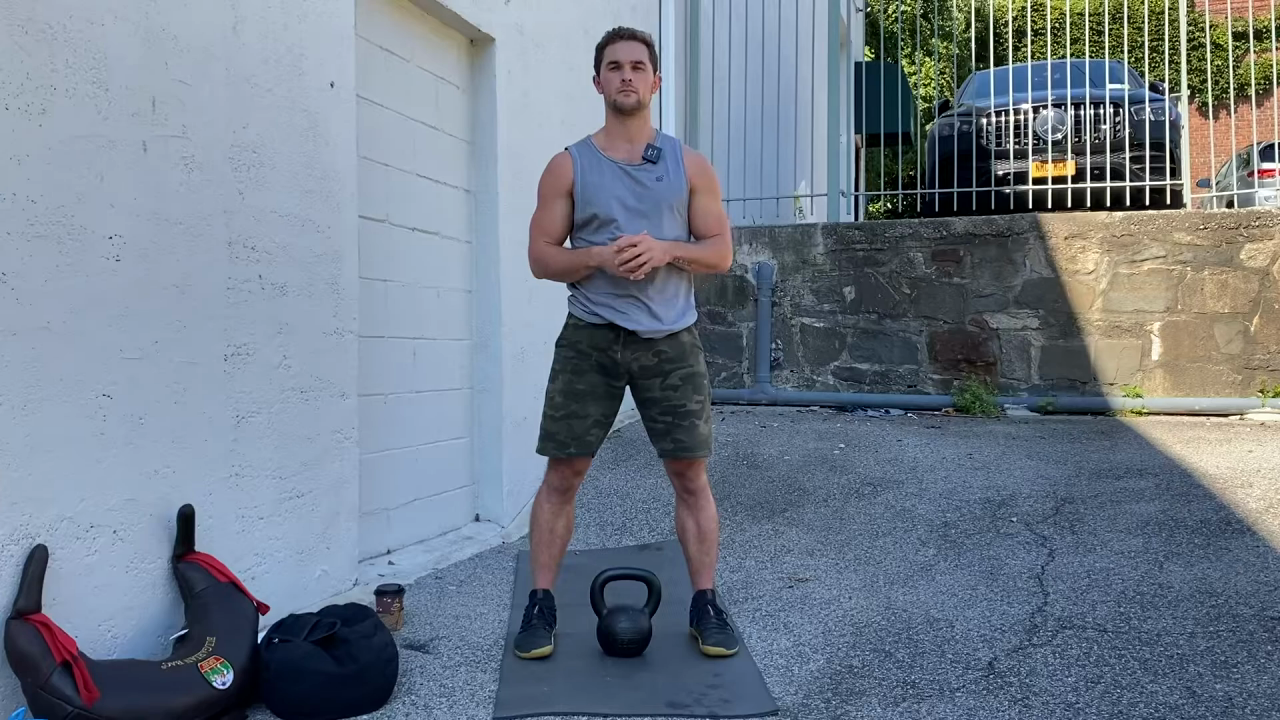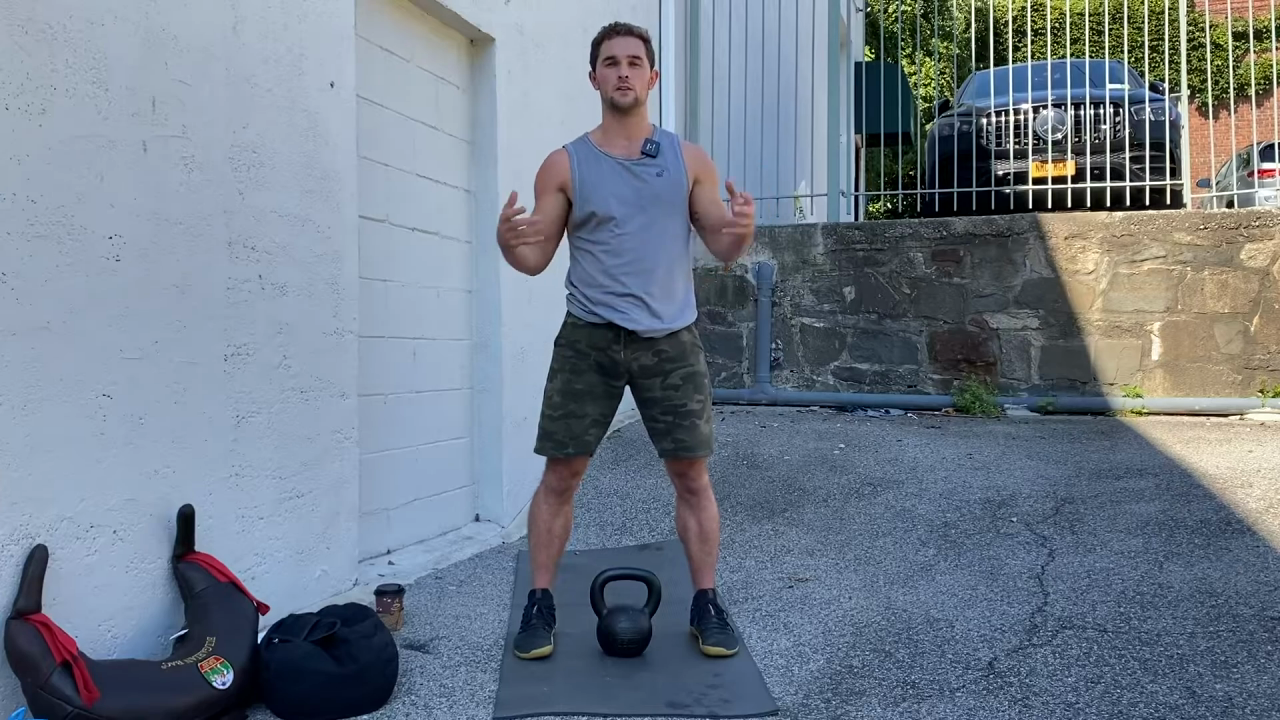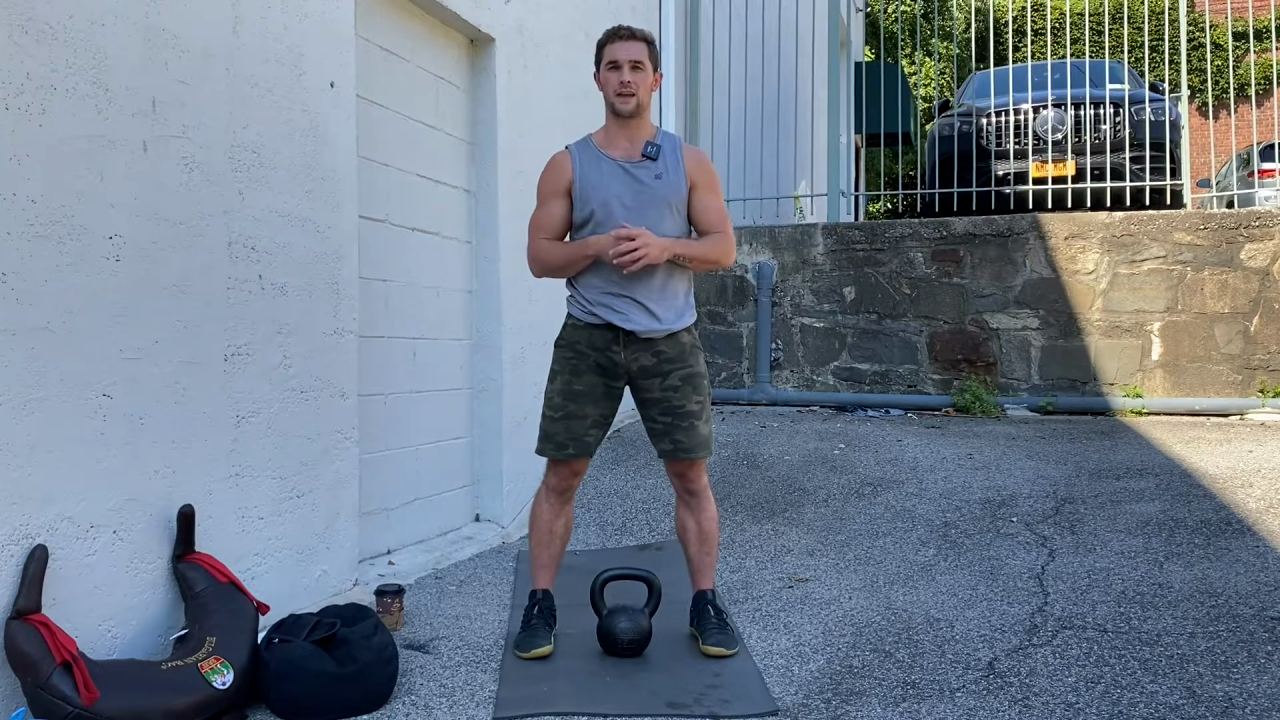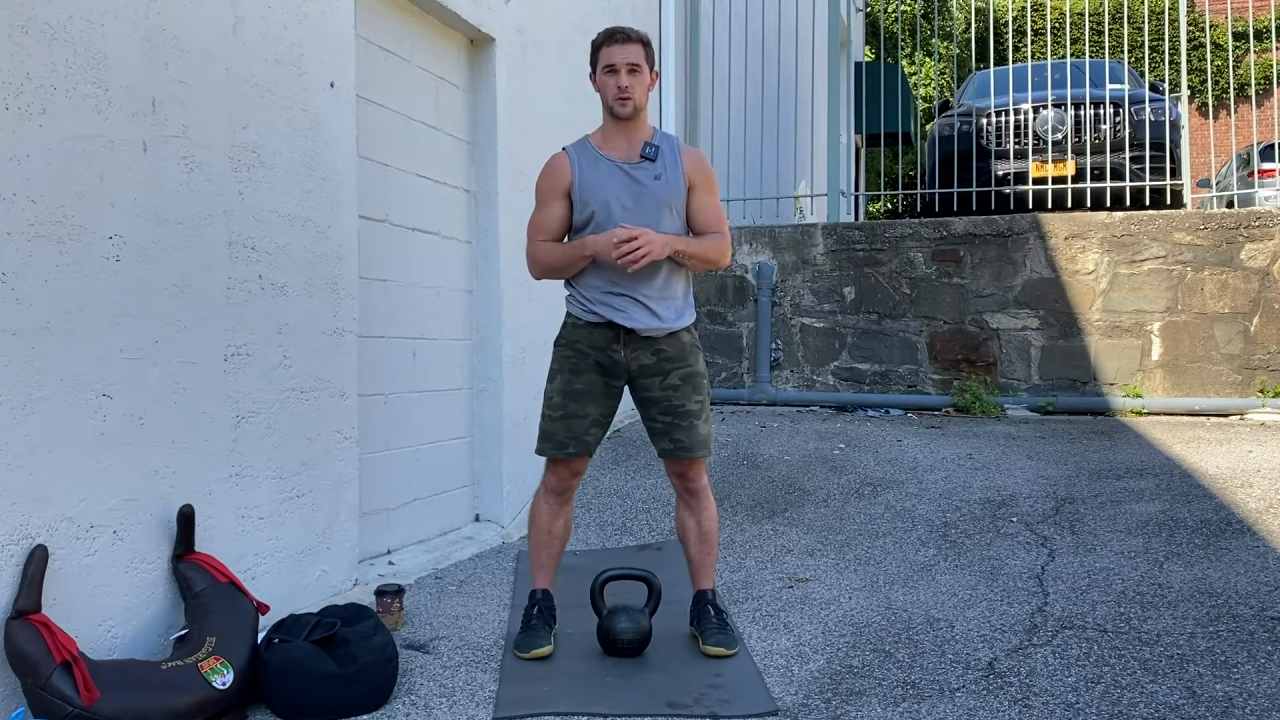
dt=1s
person 1, frame 1
left shoulder: (689, 163)
right shoulder: (568, 165)
left elbow: (720, 251)
right elbow: (541, 256)
left wrist: (666, 250)
right wrist: (598, 257)
left hip: (671, 339)
right hip: (589, 338)
left knee: (690, 473)
right knee: (563, 472)
left ankle: (705, 604)
right ankle: (541, 604)
person 1, frame 2
left shoulder: (689, 159)
right shoulder: (564, 164)
left elbow: (722, 246)
right elbow: (533, 259)
left wrist: (744, 228)
right wrist: (509, 240)
left hip: (670, 338)
right hip: (588, 337)
left knee: (692, 473)
right knee: (561, 473)
left ankle: (706, 604)
right ankle: (540, 604)
person 1, frame 3
left shoulder: (689, 161)
right shoulder: (567, 165)
left elbow: (723, 248)
right elbow: (539, 255)
left wrist: (665, 246)
right wrist: (595, 247)
left hip: (670, 339)
right hip: (587, 337)
left knee: (691, 474)
right knee: (561, 473)
left ankle: (705, 604)
right ankle: (540, 604)
person 1, frame 4
left shoulder: (687, 162)
right shoulder: (565, 166)
left elbow: (720, 249)
right elbow: (539, 258)
left wrist: (667, 243)
right wrist: (593, 246)
left hip: (669, 338)
right hip: (588, 336)
left knee: (691, 473)
right knee: (561, 473)
left ankle: (706, 604)
right ankle: (540, 605)
